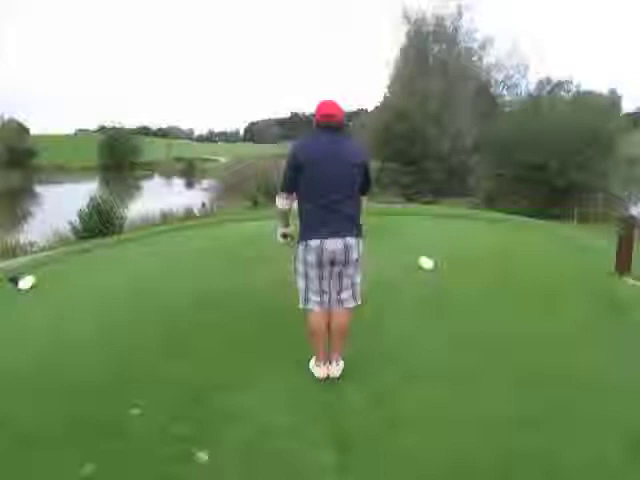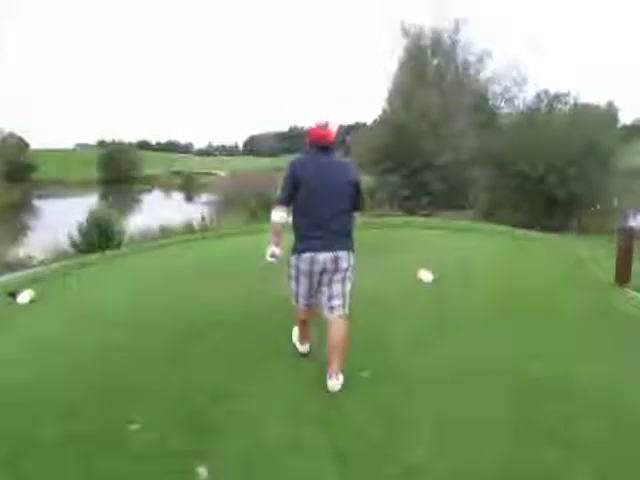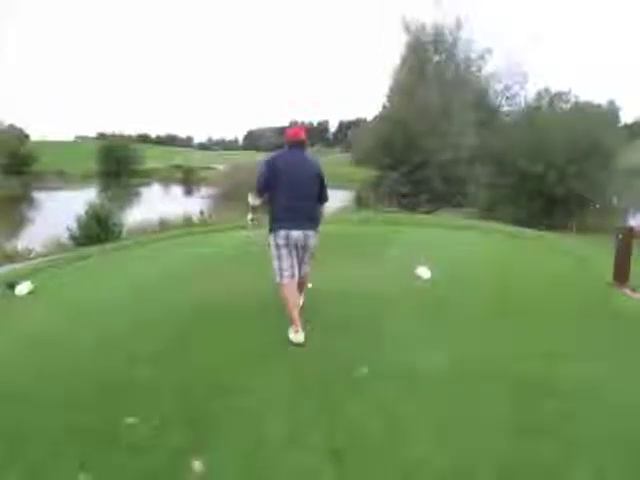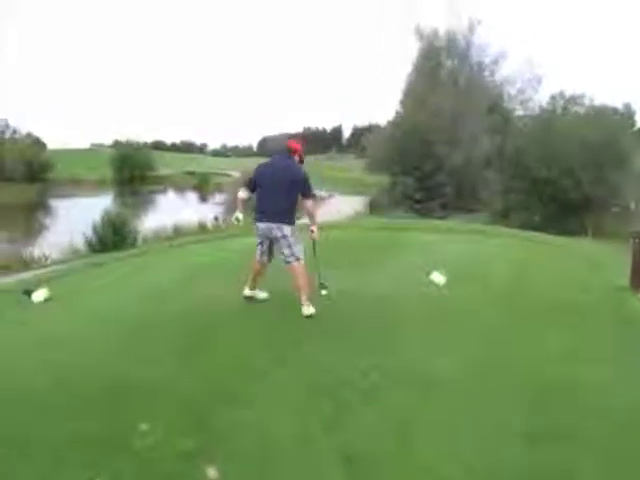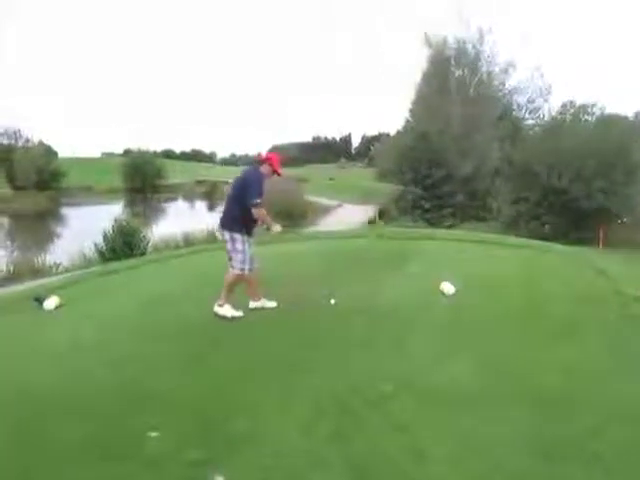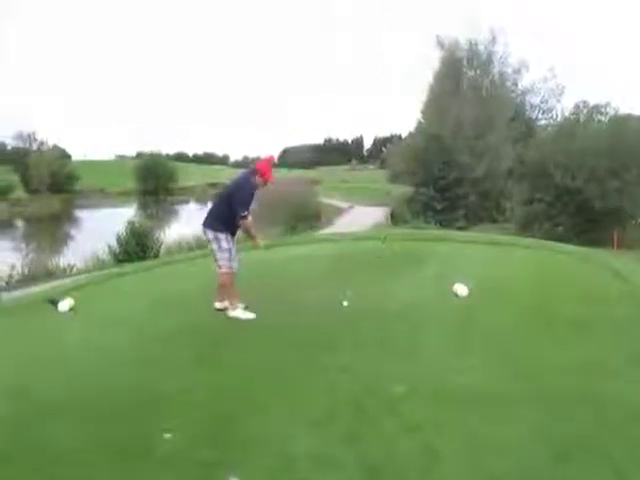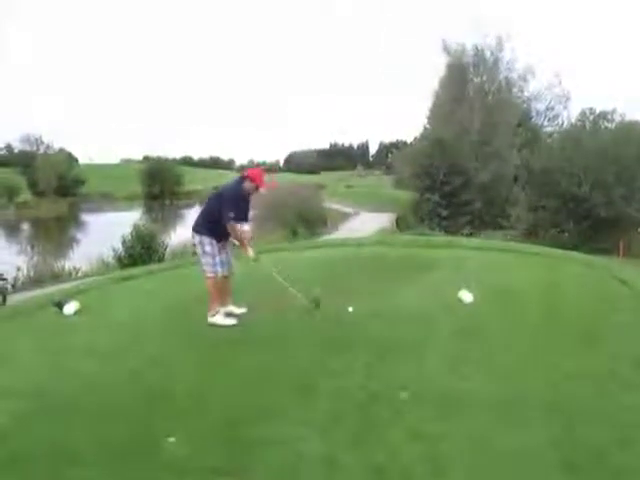
dt=0.7s
person 1, frame 1
left shoulder: (301, 149)
right shoulder: (358, 151)
left elbow: (285, 195)
left wrist: (283, 224)
left hip: (312, 238)
right hip: (349, 237)
left knee: (316, 303)
right knee: (343, 301)
left ankle: (320, 362)
right ankle: (336, 361)
person 1, frame 2
left shoulder: (297, 166)
right shoulder: (349, 170)
left elbow: (281, 208)
right elbow: (356, 209)
left wrist: (274, 243)
left hip: (306, 249)
right hip: (341, 250)
left knee: (304, 302)
right knee: (337, 312)
left ankle: (303, 341)
right ankle: (334, 374)
person 1, frame 3
left shoulder: (273, 162)
right shoulder: (314, 166)
left elbow: (258, 195)
right elbow: (321, 202)
right wrist: (315, 224)
left hip: (281, 229)
right hip: (308, 229)
left knee: (287, 280)
right knee: (303, 271)
left ankle: (297, 329)
right ankle: (298, 300)
person 1, frame 4
left shoulder: (263, 167)
right shoulder: (298, 171)
left elbow: (244, 191)
right elbow: (308, 200)
left wrist: (239, 211)
right wrist: (313, 224)
left hip: (261, 221)
right hip: (283, 224)
left knee: (261, 257)
right knee: (296, 262)
left ankle: (250, 289)
right ankle: (306, 304)
person 1, frame 5
left shoulder: (250, 175)
right shoulder: (255, 178)
right elbow: (256, 210)
left wrist: (268, 222)
right wrist: (272, 225)
left hip: (239, 227)
right hip: (235, 229)
left knee: (248, 266)
right knee: (238, 268)
left ankle: (256, 299)
right ankle: (222, 304)
person 1, frame 6
left shoulder: (246, 182)
right shoulder: (244, 188)
left elbow: (243, 216)
right elbow: (242, 220)
left wrist: (252, 232)
right wrist: (254, 238)
left hip: (224, 228)
right hip: (216, 228)
left knee: (228, 266)
right knee: (227, 268)
left ankle: (221, 301)
right ankle: (233, 308)
person 1, frame 7
left shoulder: (244, 197)
right shoulder: (230, 192)
left elbow: (242, 222)
right elbow: (230, 223)
left wrist: (247, 242)
right wrist: (245, 247)
left hip: (220, 236)
right hip: (205, 234)
left knee: (226, 271)
right knee: (215, 274)
left ankle: (226, 305)
right ankle: (213, 314)
